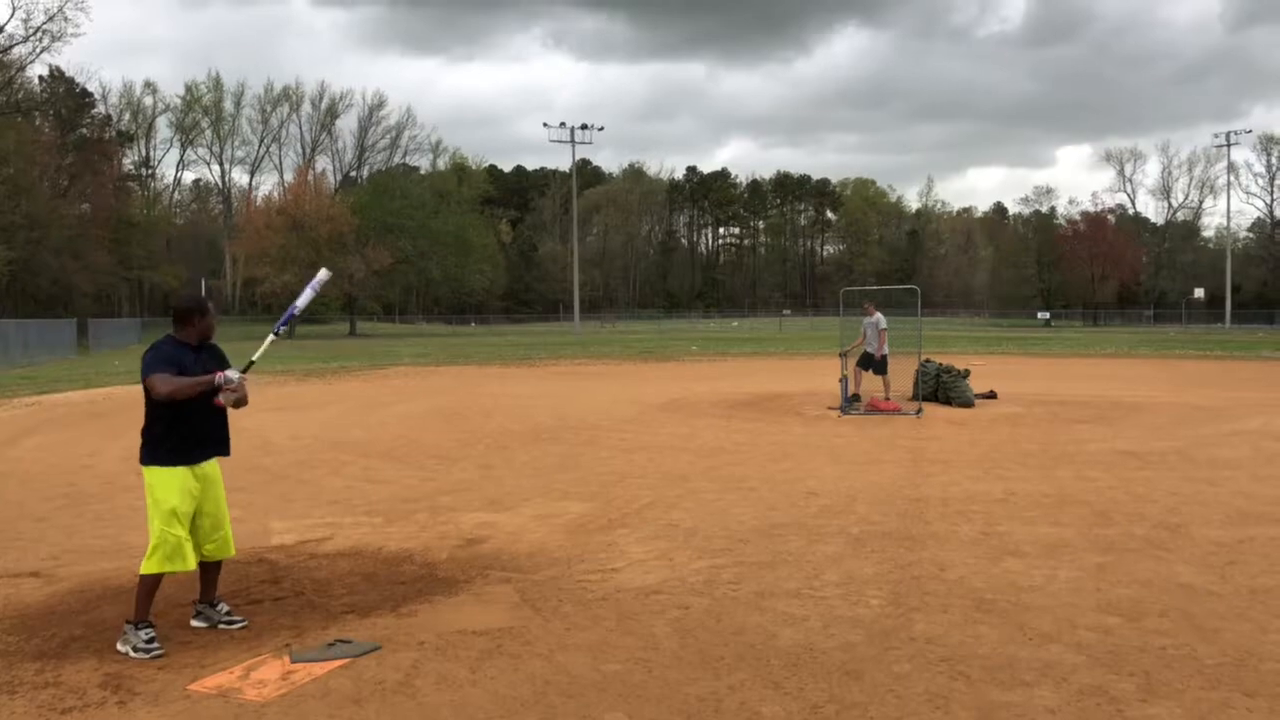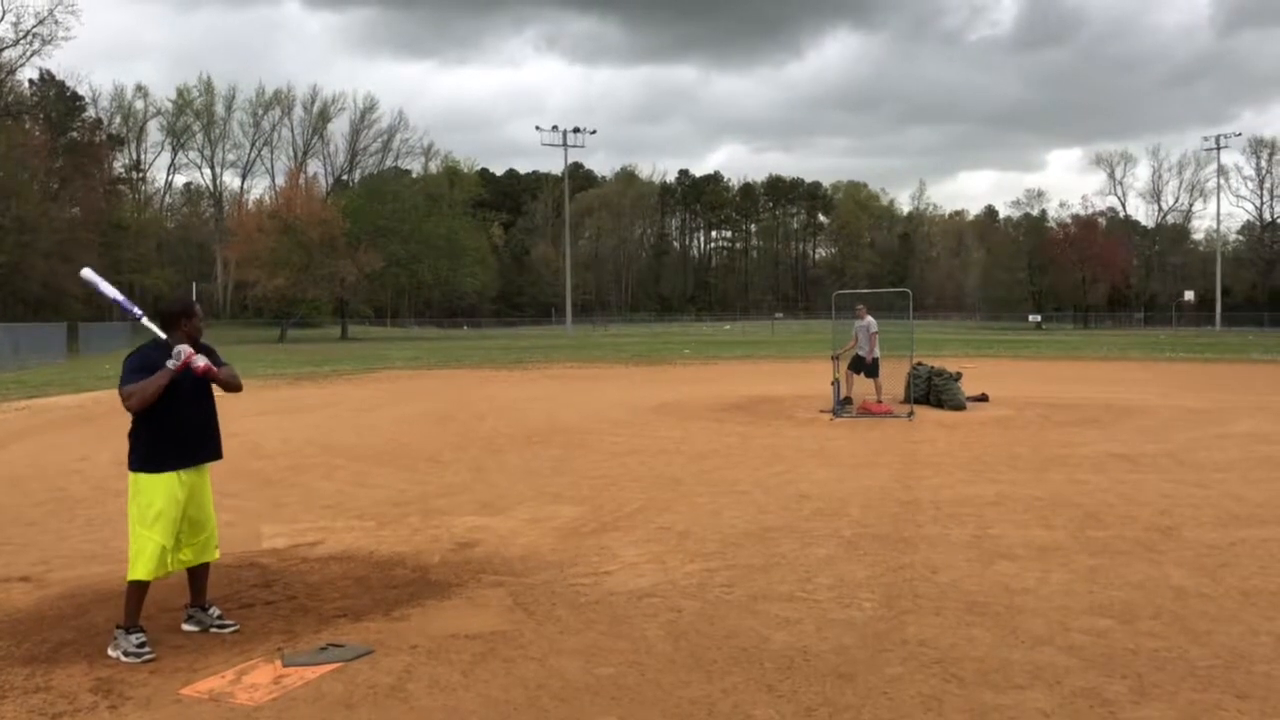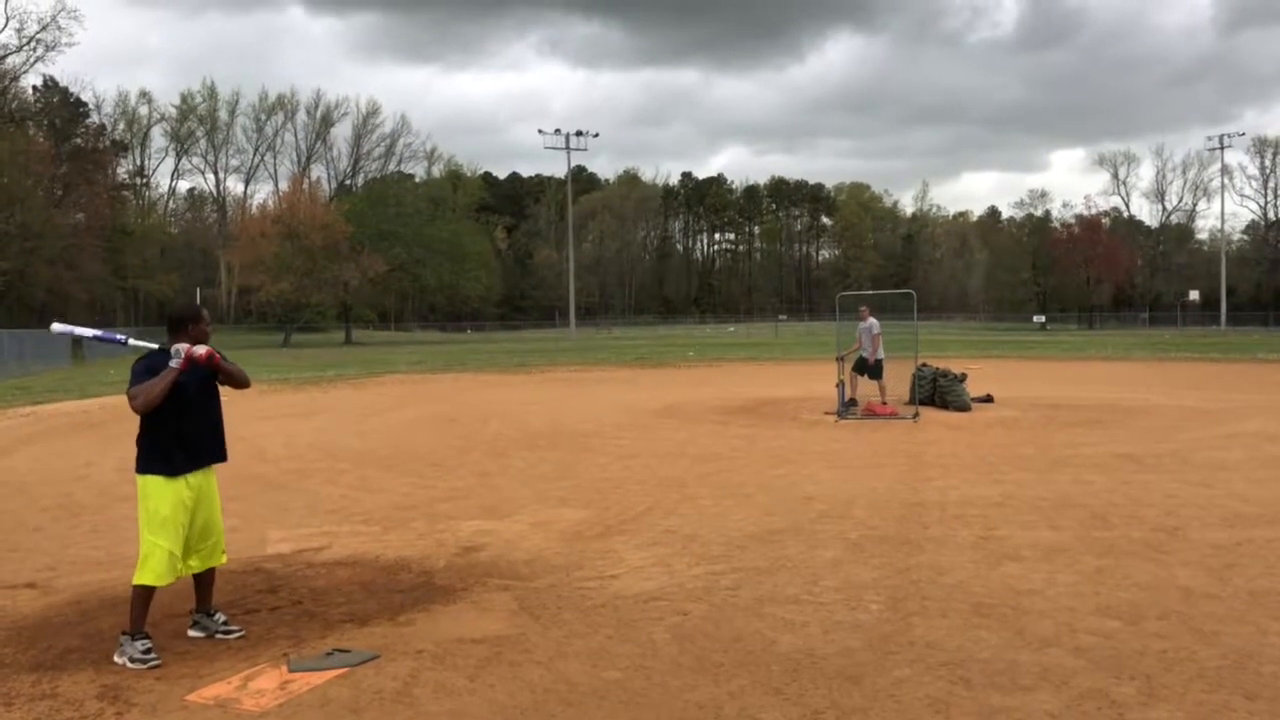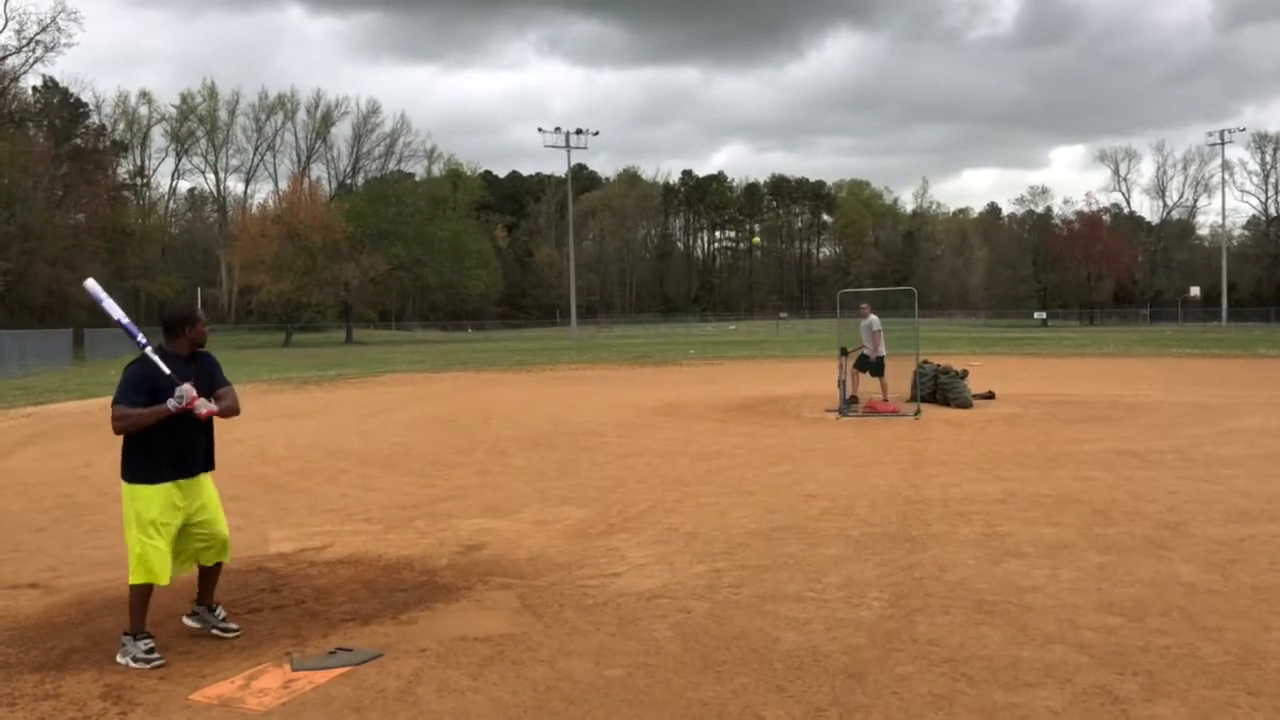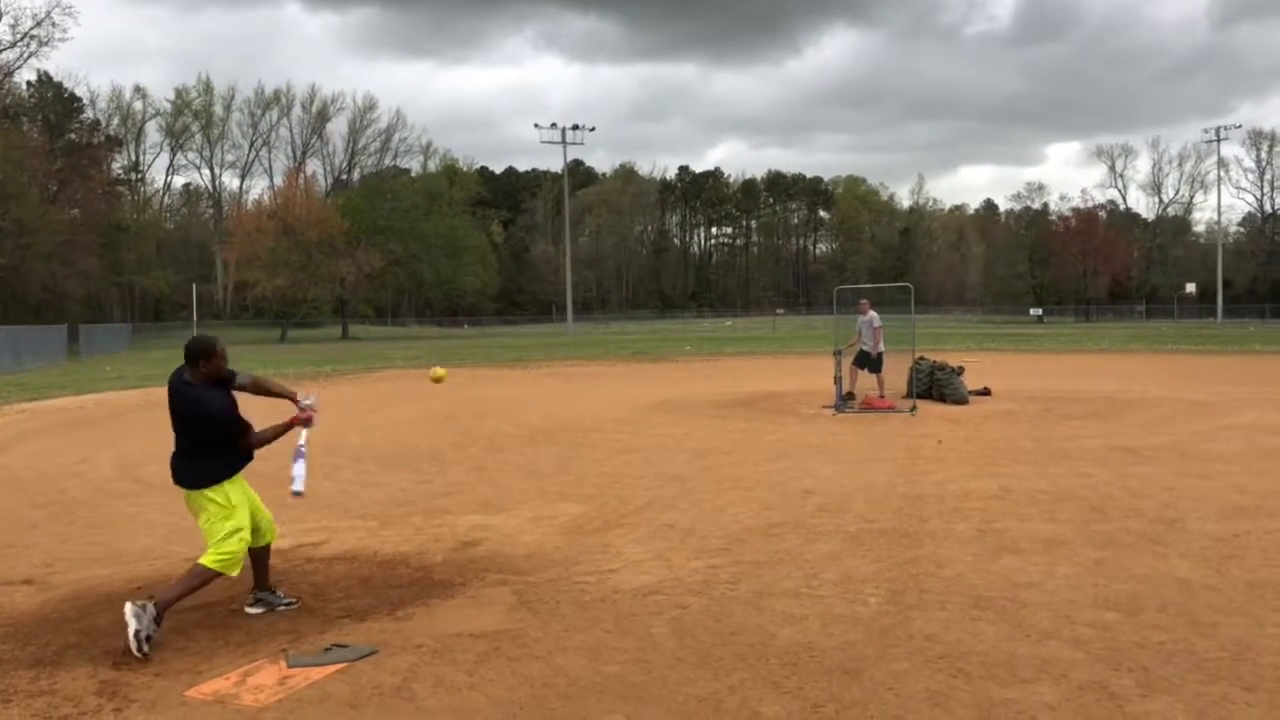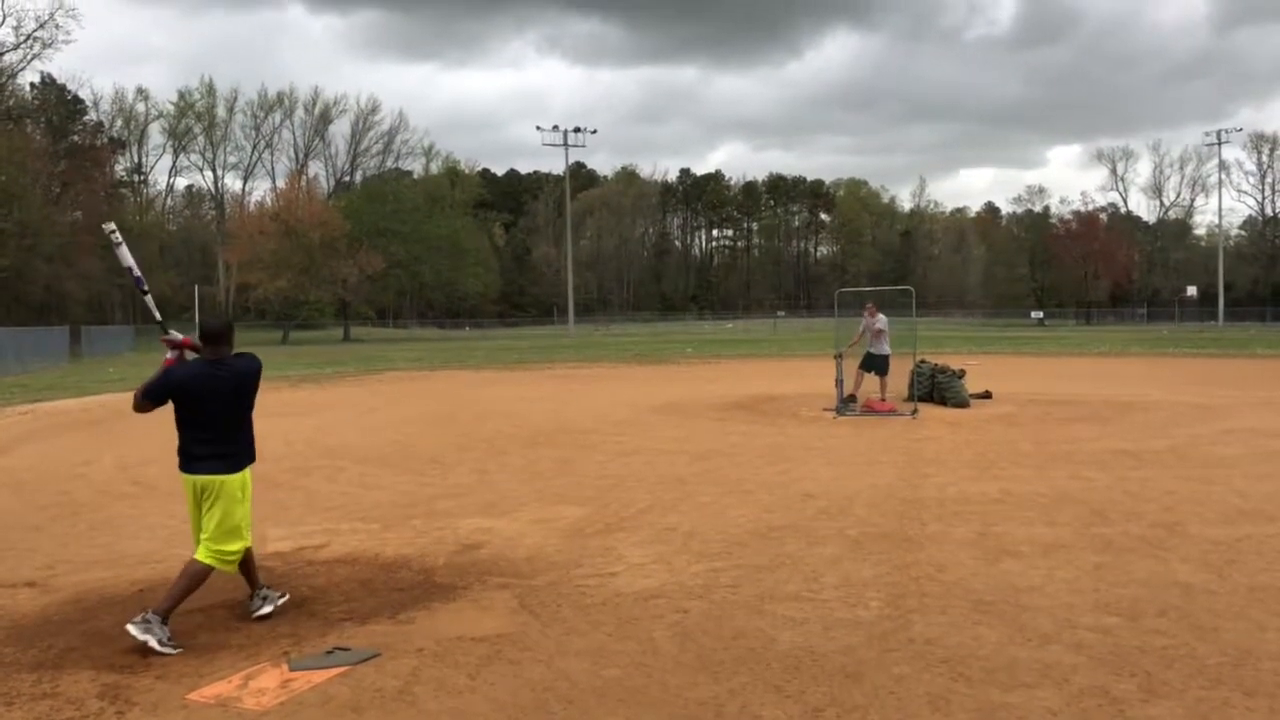
dt=0.7s
person 1, frame 1
left shoulder: (213, 353)
right shoulder: (160, 353)
left elbow: (241, 395)
right elbow: (163, 389)
left wrist: (232, 395)
right wrist: (215, 380)
left hip: (206, 460)
right hip: (167, 464)
left knee: (215, 535)
right knee: (166, 544)
left ankle: (206, 607)
right ankle: (136, 628)
person 1, frame 2
left shoulder: (201, 353)
right shoulder: (142, 358)
left elbow: (235, 383)
right elbow: (132, 402)
left wrist: (209, 369)
right wrist: (171, 366)
left hip: (195, 465)
right hip: (154, 469)
left knee: (200, 539)
right knee: (149, 549)
left ankle: (198, 610)
right ankle: (127, 632)
person 1, frame 3
left shoulder: (206, 360)
right shoulder: (150, 363)
left elbow: (243, 381)
right elbow: (139, 403)
left wrist: (214, 359)
right wrist: (174, 367)
left hip: (202, 469)
right hip: (162, 474)
left knee: (207, 544)
right knee: (156, 555)
left ankle: (203, 616)
right ankle: (132, 637)
person 1, frame 4
left shoulder: (205, 363)
right shoulder: (143, 370)
left elbow: (233, 404)
right elbow: (119, 422)
left wrist: (212, 407)
right wrist: (170, 405)
left hip: (195, 475)
right hip: (150, 480)
left knee: (215, 540)
right knee: (148, 559)
left ankle: (204, 609)
right ankle: (134, 638)
person 1, frame 5
left shoulder: (181, 376)
right shoulder: (210, 405)
left elbow: (246, 381)
right elbow: (250, 442)
left wrist: (293, 396)
right wrist: (292, 422)
left hip: (209, 476)
right hip: (214, 484)
left knee: (259, 526)
right knee: (224, 557)
left ankle: (263, 594)
right ankle: (152, 610)
person 1, frame 6
left shoulder: (179, 375)
right shoulder: (249, 367)
left elbow: (139, 404)
right wrist: (189, 346)
left hip: (194, 472)
right hip: (230, 472)
left knee: (231, 534)
right knee: (214, 549)
left ankle: (259, 594)
right ankle: (154, 618)
